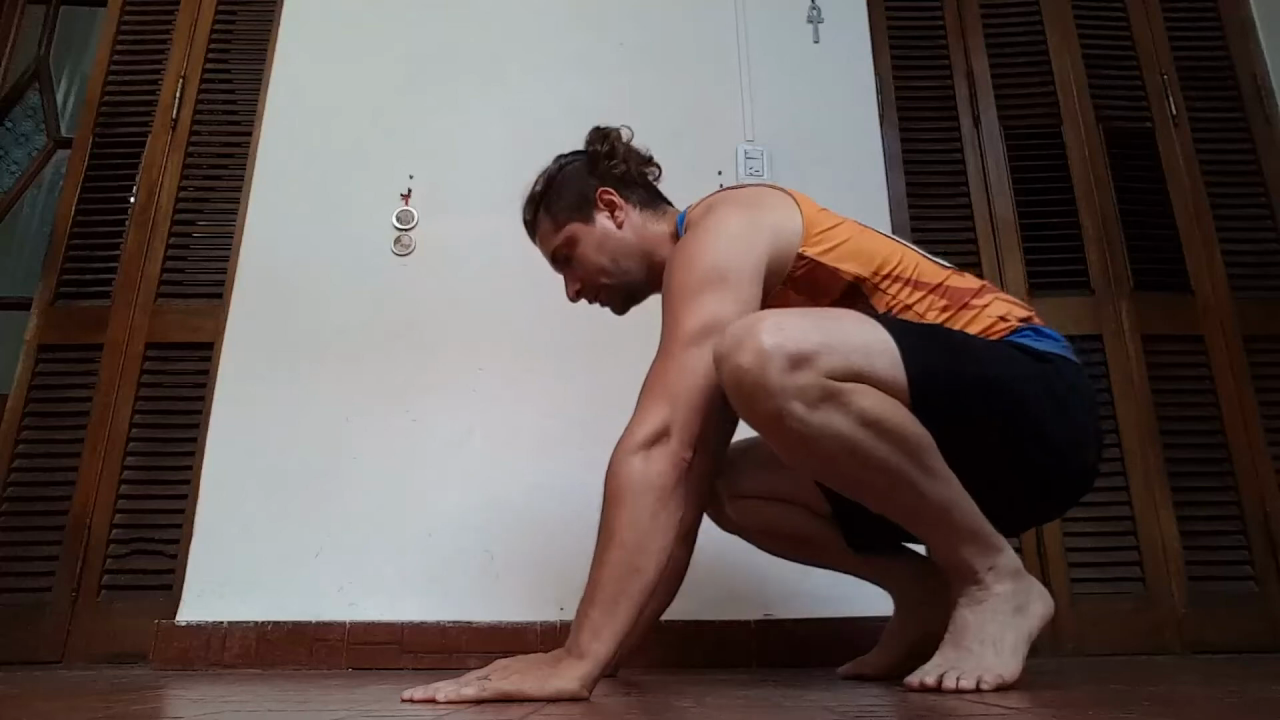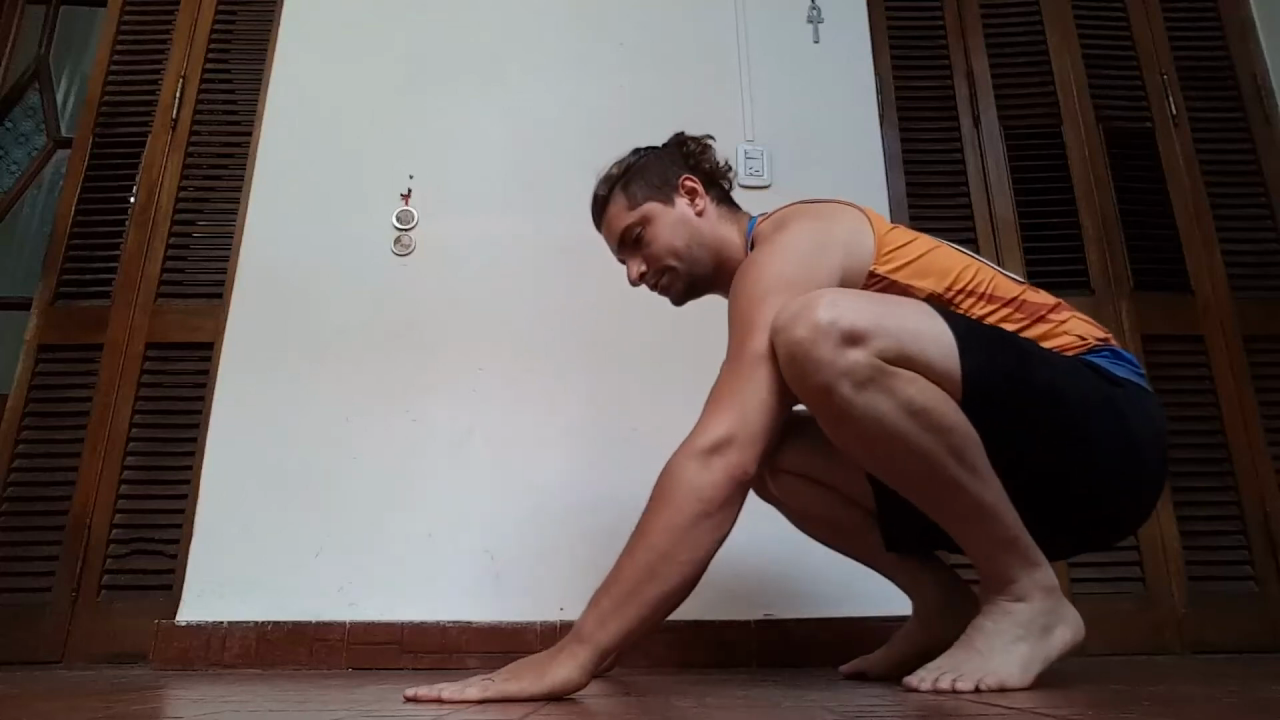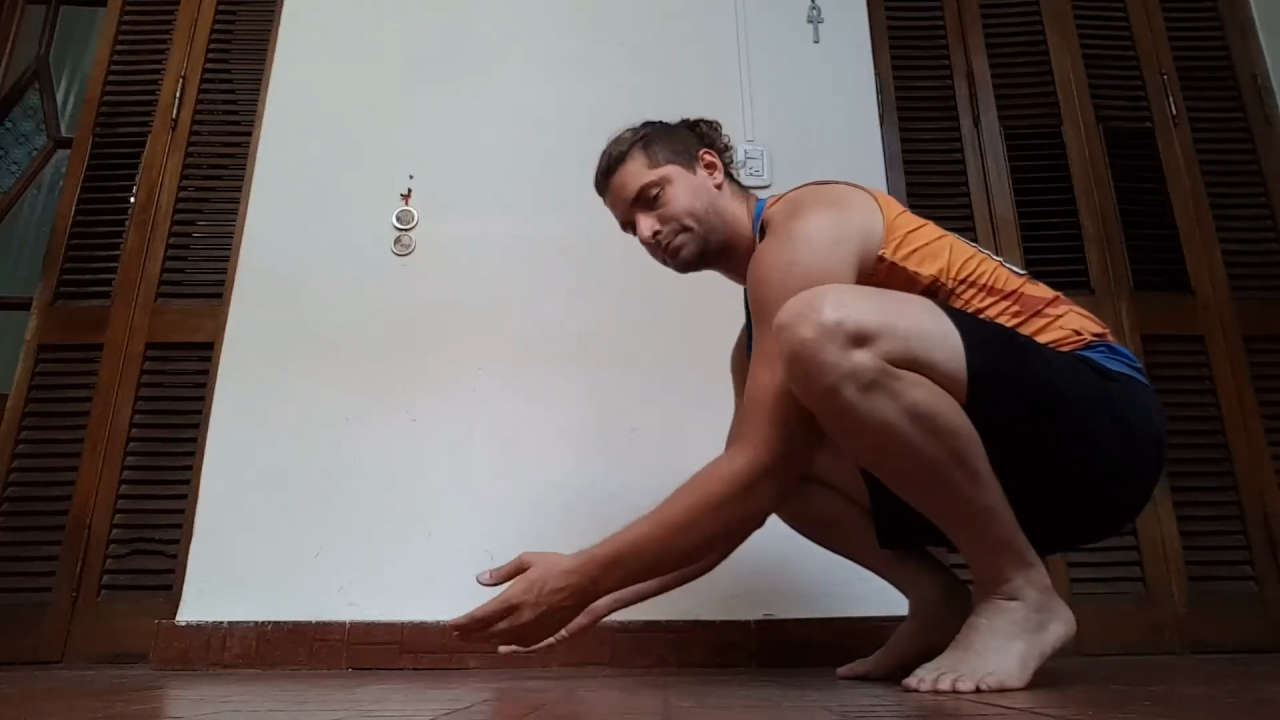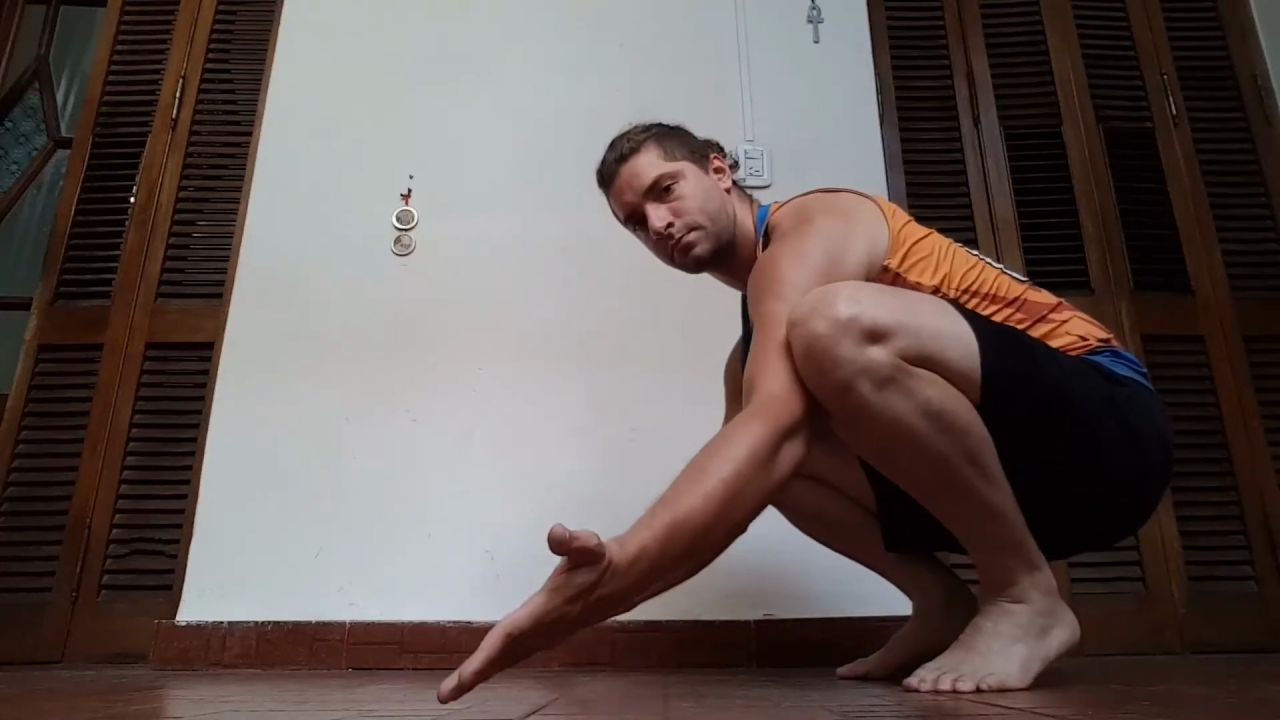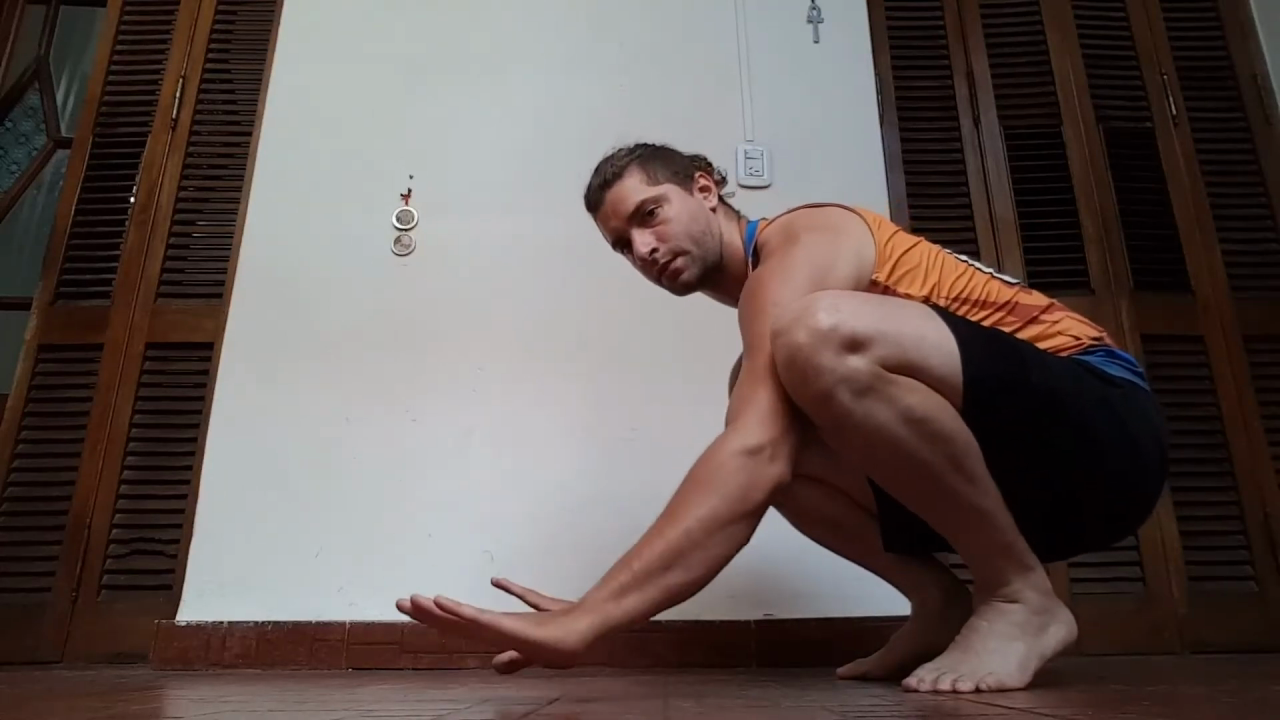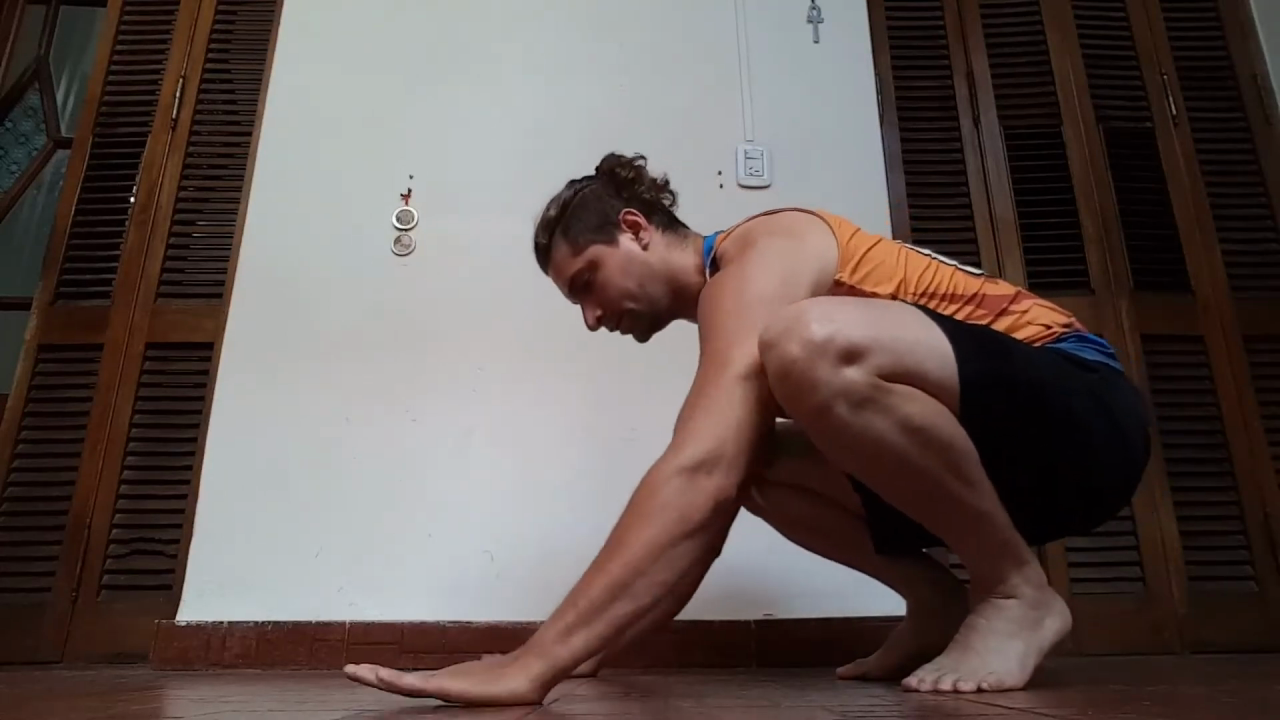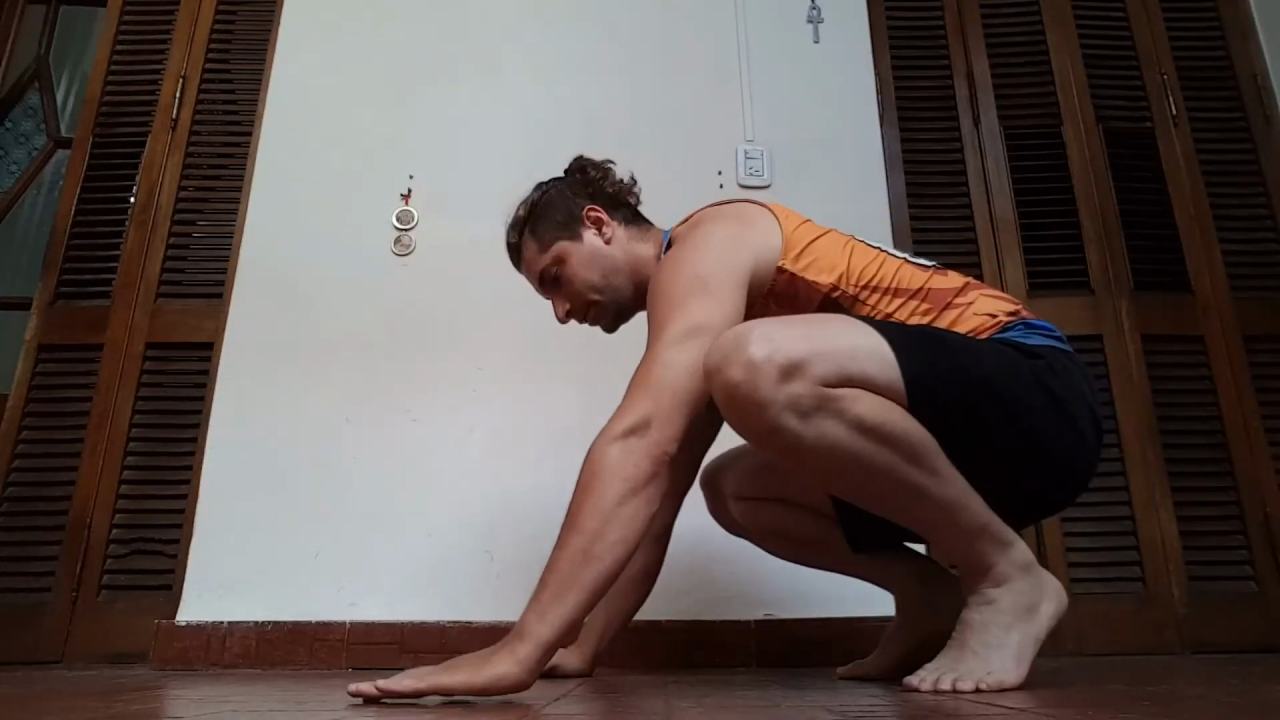
dt=0.7s
person 1, frame 1
left shoulder: (722, 229)
right shoulder: (706, 308)
left elbow: (657, 447)
right elbow: (680, 488)
left wrist: (579, 659)
right wrist: (601, 648)
left hip: (1036, 401)
right hip: (965, 440)
left knee: (769, 356)
right knee: (727, 486)
left ankle: (993, 581)
right ankle: (931, 597)
person 1, frame 2
left shoulder: (791, 242)
right shoulder: (763, 310)
left elbow: (716, 460)
right elbow: (731, 467)
left wrist: (577, 652)
right wrist: (598, 640)
left hip: (1101, 423)
right hip: (1018, 459)
left knee: (822, 331)
left ankle: (1026, 596)
right ankle: (947, 605)
person 1, frame 3
left shoulder: (804, 226)
right shoulder: (759, 341)
left elbow: (761, 470)
right elbow: (754, 479)
left wrist: (579, 577)
right wrist: (602, 596)
left hip: (1102, 418)
right hip: (1012, 460)
left knee: (825, 331)
left ankle: (1019, 594)
right ankle: (944, 605)
person 1, frame 4
left shoulder: (810, 230)
right shoulder: (755, 349)
left elbow: (776, 432)
right elbow: (724, 508)
left wrist: (612, 569)
right wrist: (604, 594)
left hip: (1107, 423)
right hip: (1018, 465)
left knee: (839, 324)
left ankle: (1025, 597)
right ankle: (946, 607)
person 1, frame 5
left shoulder: (800, 243)
right shoulder: (763, 339)
left elbow: (755, 460)
right elbow: (734, 503)
left wrist: (584, 619)
right wrist: (593, 611)
left hip: (1103, 424)
right hip: (1016, 471)
left knee: (822, 335)
left ankle: (1018, 599)
right ankle: (945, 605)
person 1, frame 6
left shoulder: (757, 257)
right shoulder: (736, 328)
left elbow: (697, 477)
right elbow: (703, 510)
left wrist: (536, 663)
right wrist: (581, 649)
left hip: (1080, 410)
right hip: (998, 446)
left knee: (811, 344)
right knee: (753, 465)
left ankle: (1015, 594)
right ankle: (941, 606)
person 1, frame 7
left shoulder: (707, 244)
right shoulder: (701, 317)
left elbow: (639, 446)
right elbow: (657, 493)
left wrist: (520, 651)
right wrist: (579, 650)
left hip: (1034, 395)
right hip: (967, 431)
left knee: (761, 365)
right knee: (732, 488)
left ankle: (1004, 581)
right ankle: (932, 597)
